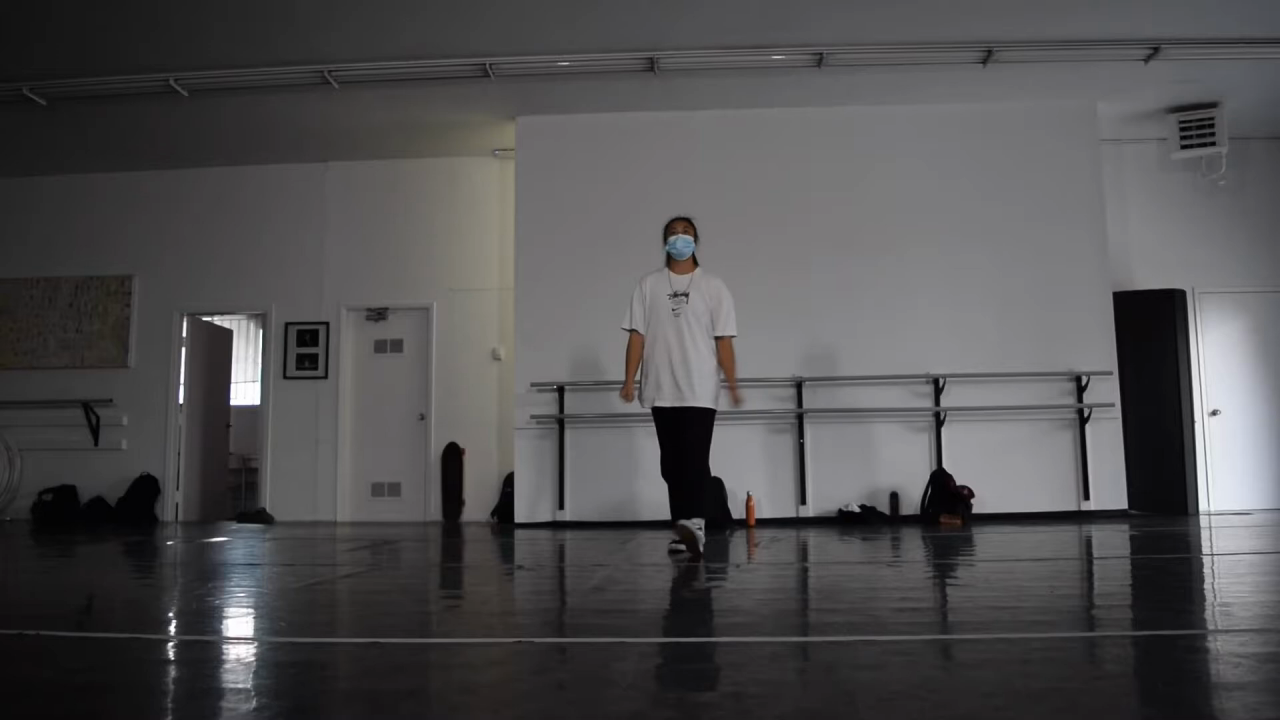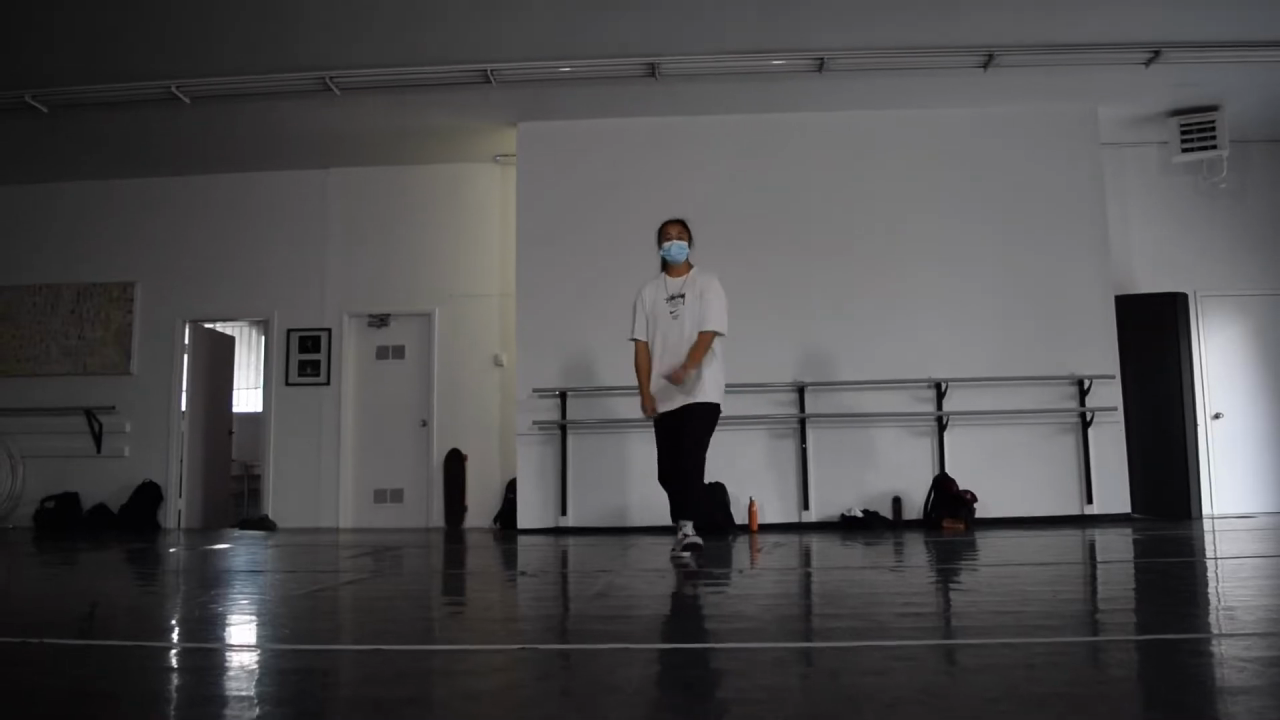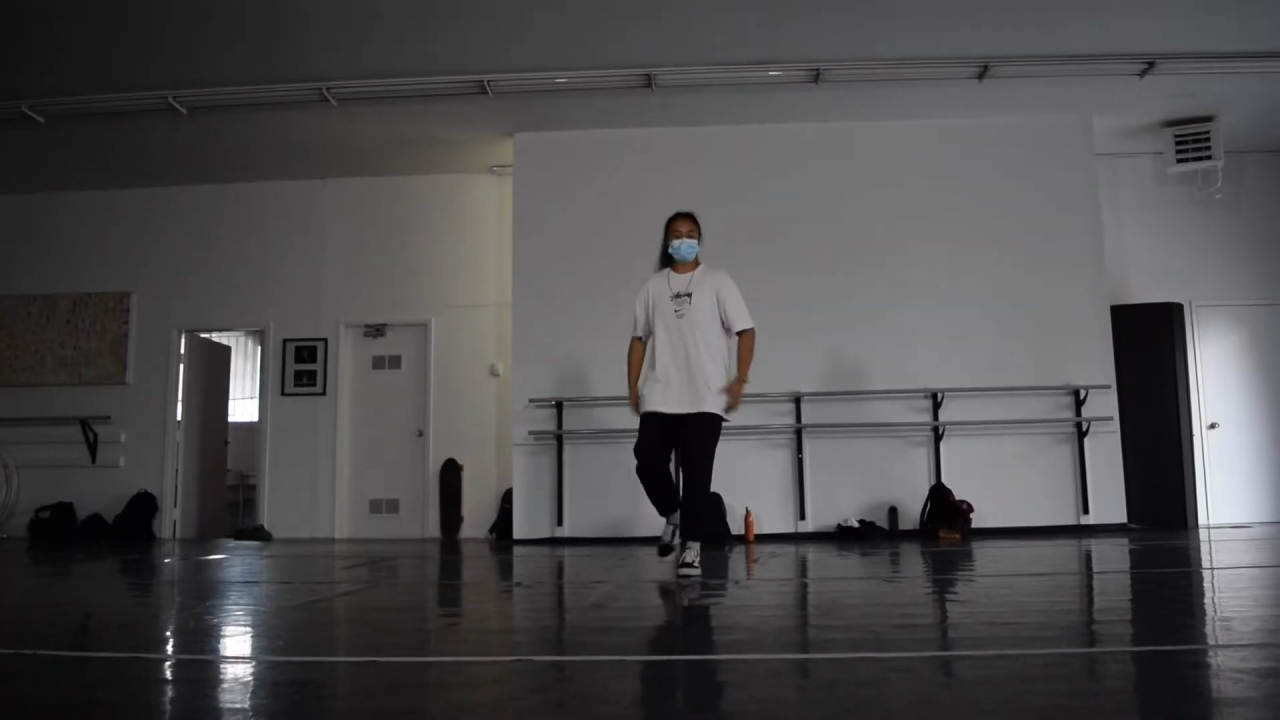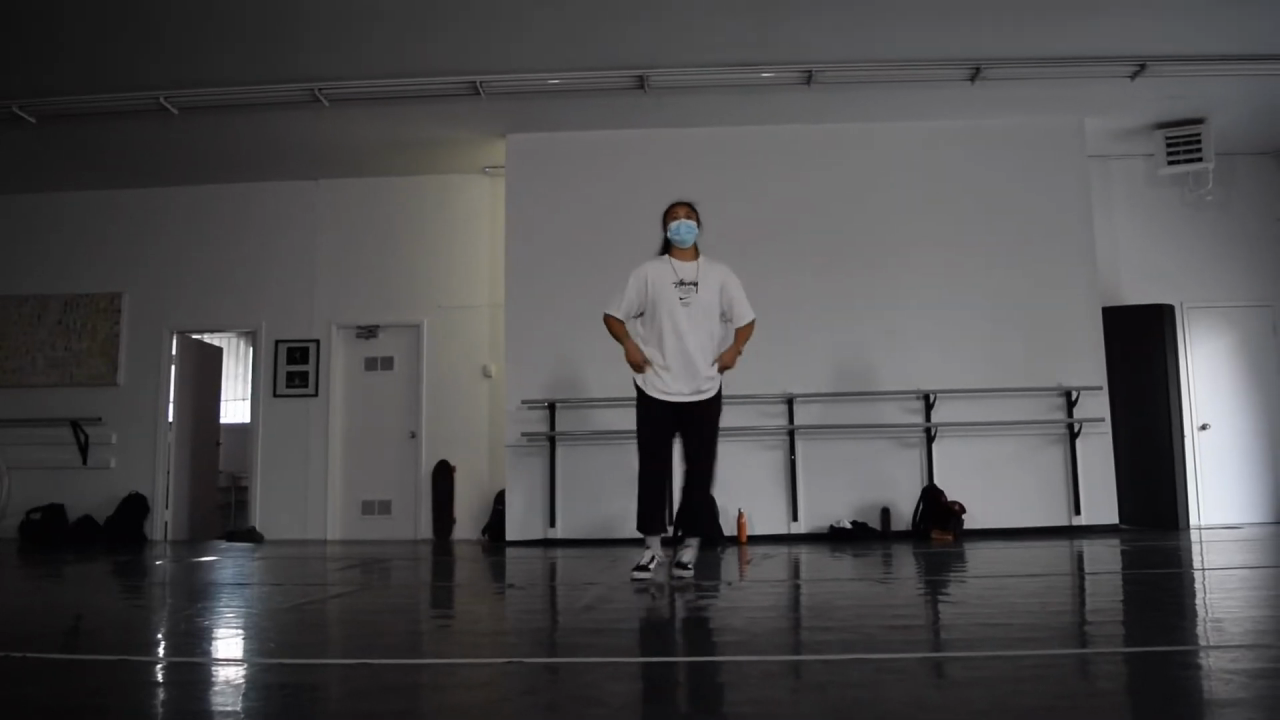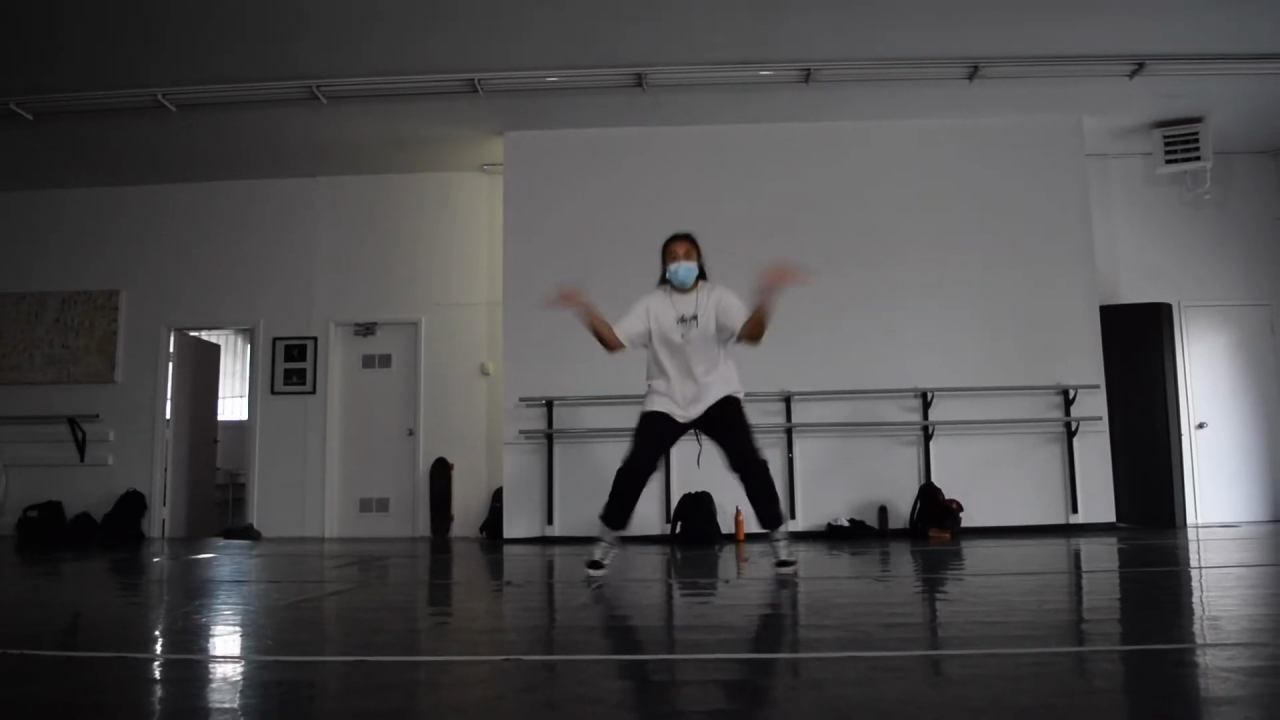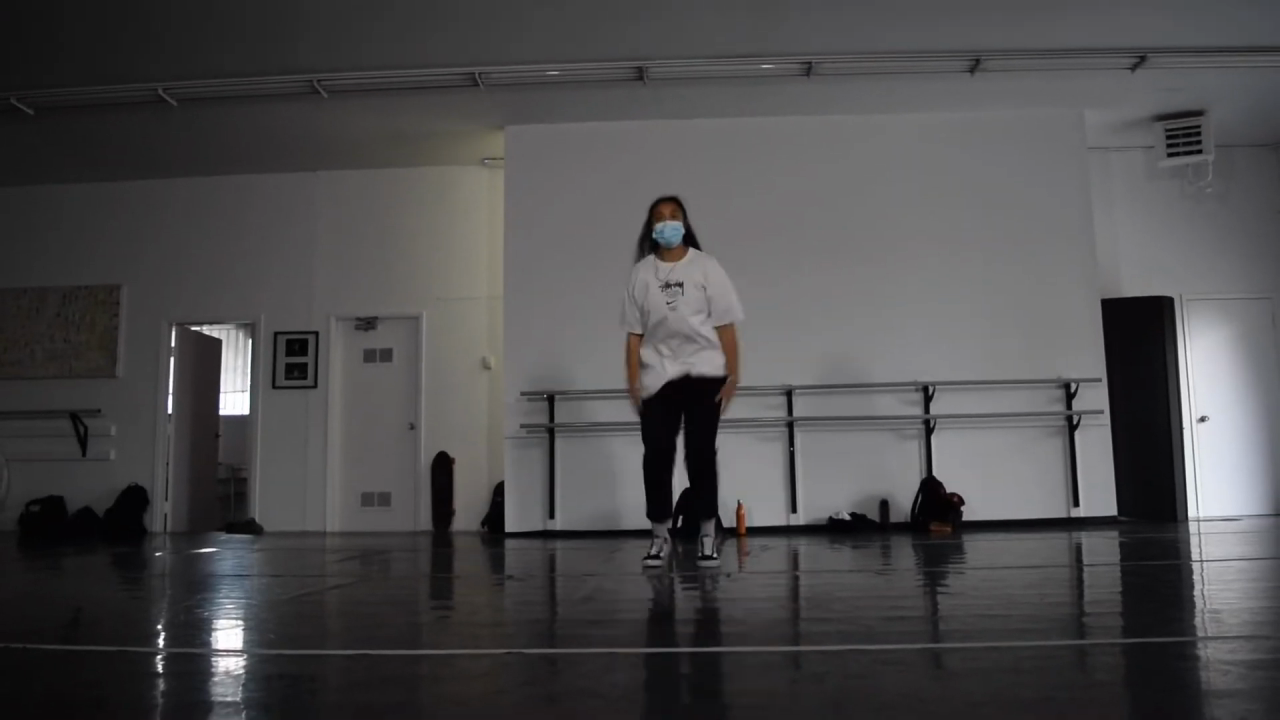
dt=0.5s
person 1, frame 1
left shoulder: (712, 286)
right shoulder: (648, 285)
left elbow: (723, 339)
right elbow: (637, 334)
left wrist: (731, 383)
right wrist: (630, 377)
left hip: (698, 390)
right hip: (661, 390)
left knee: (695, 458)
right knee: (672, 462)
left ankle: (696, 525)
right ankle: (683, 526)
person 1, frame 2
left shoulder: (707, 283)
right shoulder: (648, 291)
left elbow: (708, 334)
right elbow: (642, 345)
left wrist: (686, 368)
right wrist: (645, 391)
left hip: (701, 392)
right hip: (664, 397)
left knee: (690, 458)
right knee: (669, 467)
left ankle: (687, 526)
right ankle: (684, 528)
person 1, frame 3
left shoulder: (717, 281)
right shoulder: (653, 286)
left elbow: (745, 331)
right elbow: (639, 338)
left wrist: (740, 378)
right wrist: (633, 385)
left hip: (706, 398)
right hip: (660, 397)
left knee: (696, 472)
right knee: (649, 463)
left ankle: (692, 547)
right ankle: (673, 515)
person 1, frame 4
left shoulder: (719, 273)
right shoulder: (648, 272)
left elbow: (745, 319)
right elbow: (614, 316)
left wrist: (734, 350)
right wrist: (629, 345)
left hip: (703, 387)
right hip: (655, 386)
left knee: (700, 465)
right knee: (653, 464)
left ankle: (690, 544)
right ankle: (652, 545)
person 1, frame 5
left shoulder: (718, 296)
right shoulder: (650, 303)
left elbow: (750, 334)
right elbow: (614, 341)
left wrist: (765, 299)
right wrist: (585, 310)
left hip: (716, 396)
right hip: (666, 402)
left knee: (749, 462)
right knee: (634, 469)
left ankle: (778, 536)
right ankle: (607, 540)
person 1, frame 6
left shoulder: (706, 267)
right shoulder: (641, 273)
left elbow: (725, 324)
right elbow: (634, 334)
left wrist: (733, 375)
right wrist: (633, 383)
left hip: (705, 370)
right hip: (659, 376)
left knee: (701, 451)
right knee: (657, 456)
left ankle: (707, 534)
right ankle: (661, 535)
